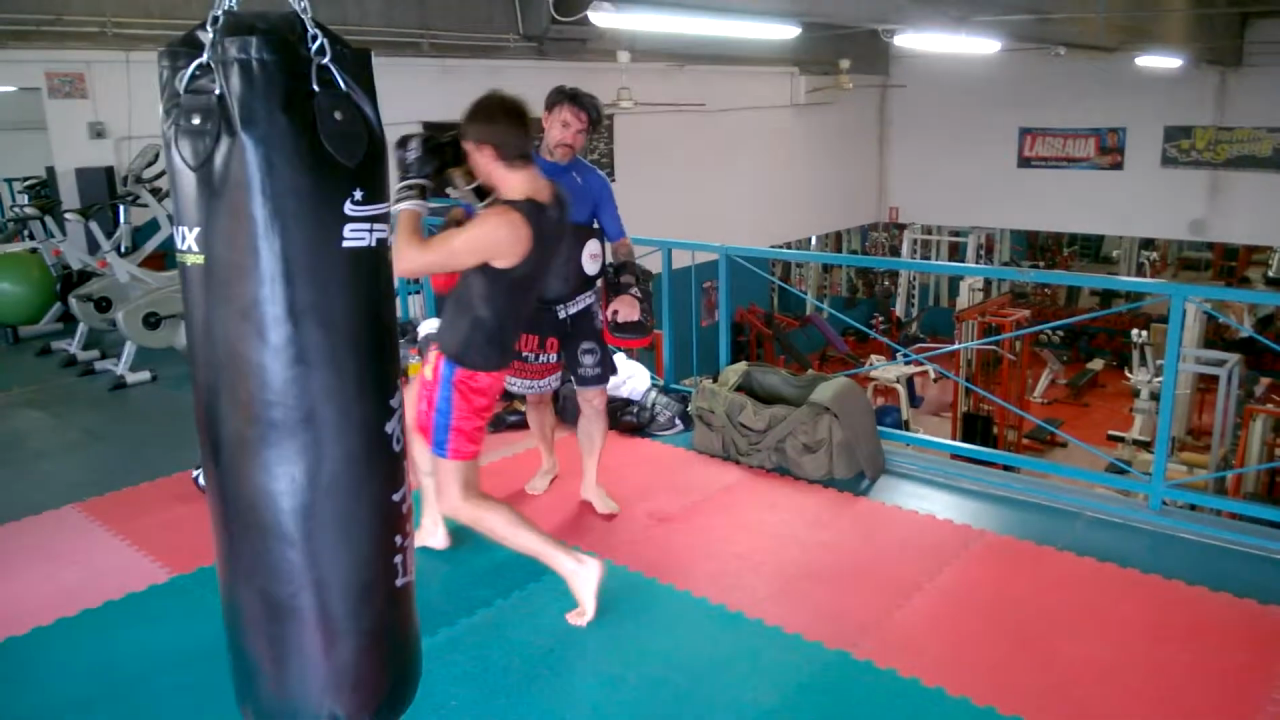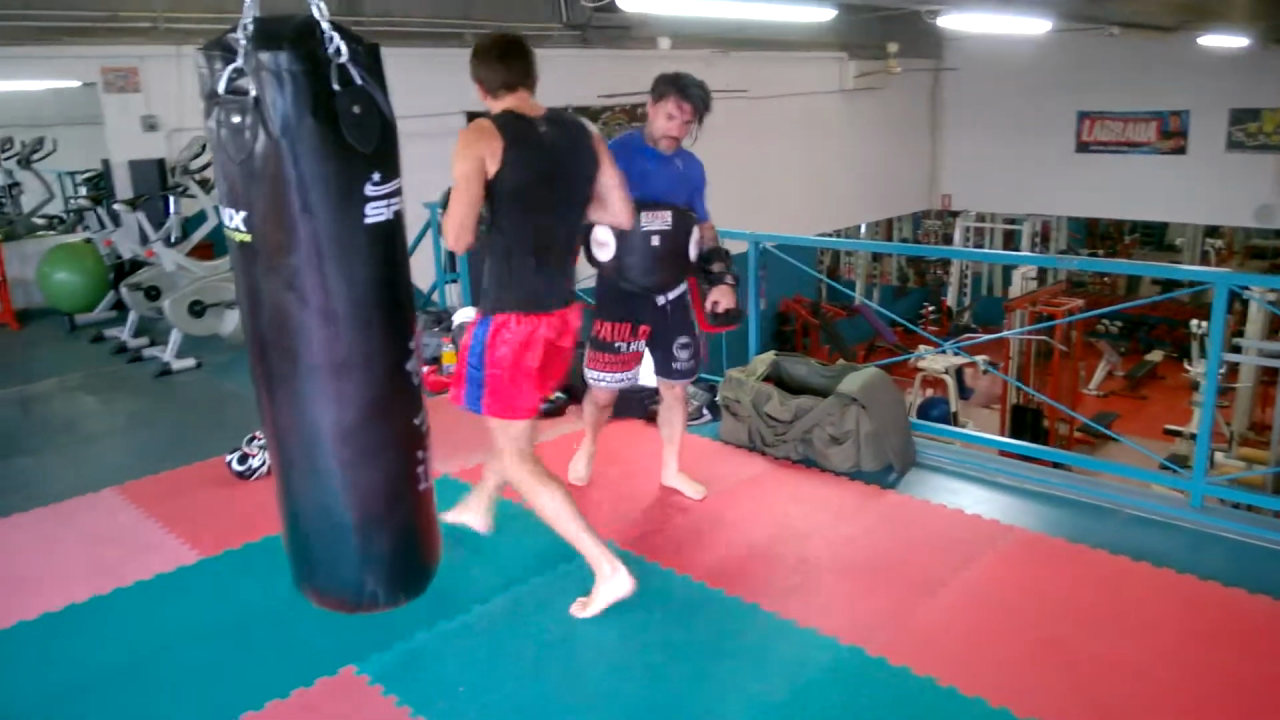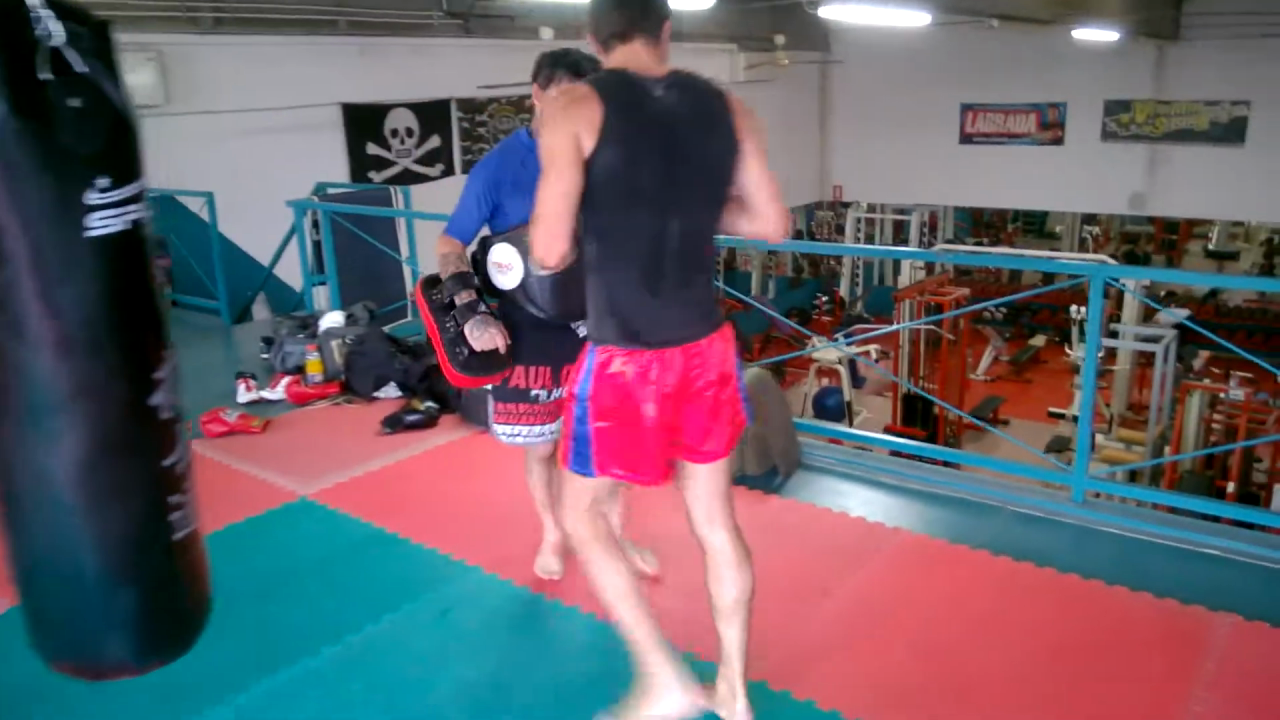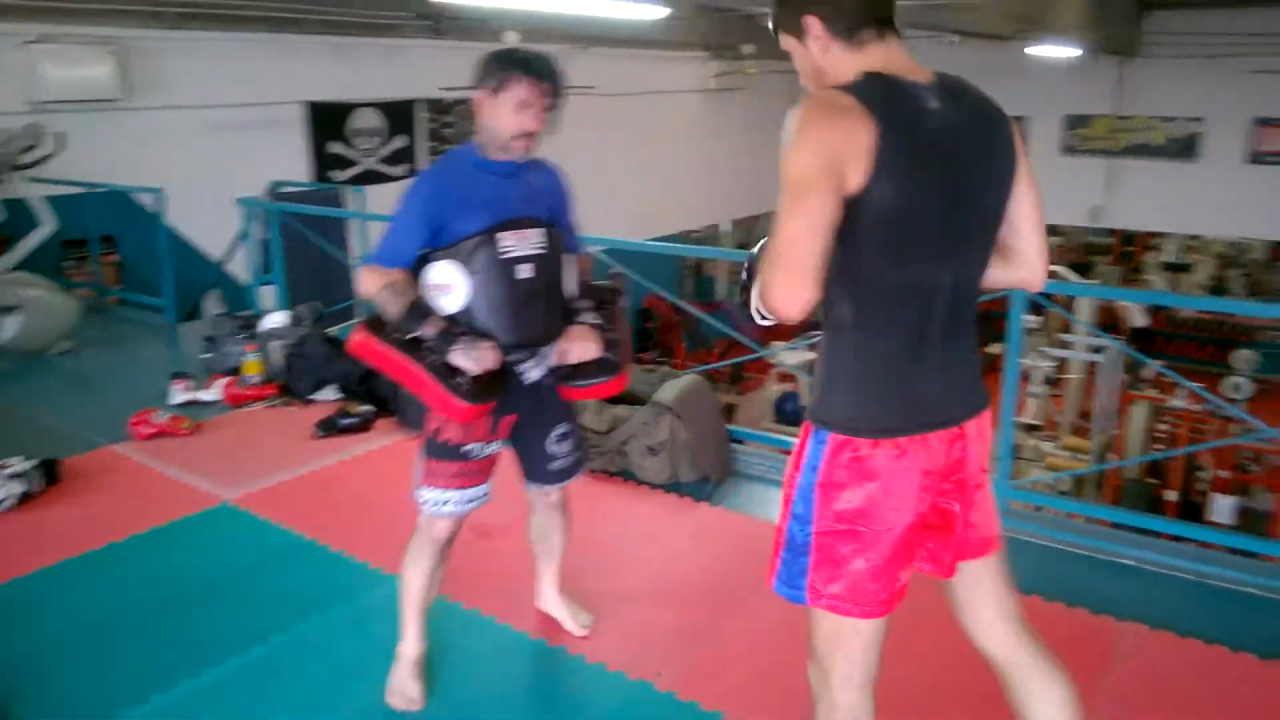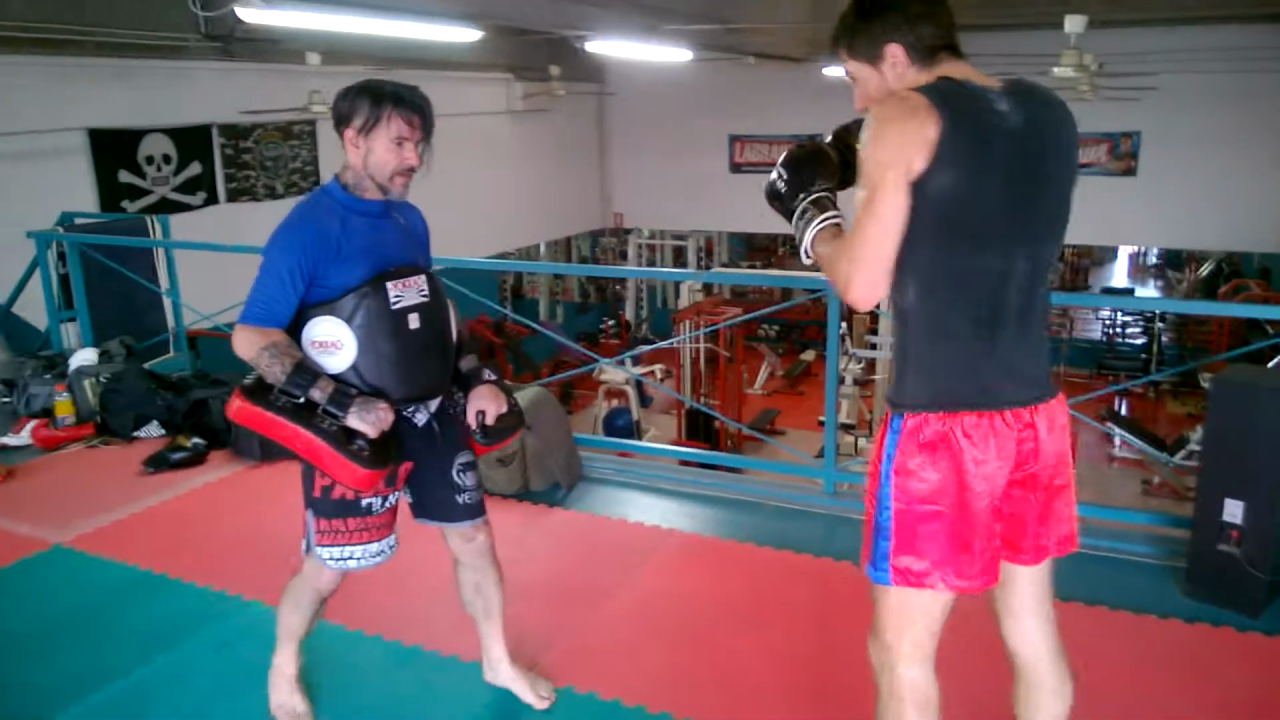
dt=0.7s
person 1, frame 1
left shoulder: (501, 224)
right shoulder: (550, 198)
left elbow: (406, 263)
left wrist: (410, 189)
left hip: (467, 364)
right hip: (480, 350)
left knee: (459, 497)
right knee: (416, 418)
left ankle: (572, 565)
right ankle: (430, 526)
person 1, frame 2
left shoulder: (482, 138)
right shoulder: (581, 134)
left elbow: (457, 238)
right elbow: (622, 215)
left wrist: (456, 210)
left hip: (510, 314)
right hip: (564, 311)
left knee: (518, 455)
right knee: (510, 422)
left ankle: (605, 566)
right ankle: (478, 506)
person 1, frame 3
left shoulder: (577, 107)
right shoulder: (721, 106)
left elbow: (547, 252)
right elbow: (771, 223)
left wrist: (592, 229)
left hip: (626, 355)
right hip: (708, 343)
left knee: (584, 515)
right knee: (714, 518)
person 1, frame 4
left shoulder: (829, 121)
right shoulder: (988, 118)
left elbow: (789, 298)
right elbow: (1027, 270)
left wrist: (763, 286)
left hip: (863, 439)
right hip: (961, 424)
right knee: (1004, 634)
person 1, frame 5
left shoulder: (903, 118)
right shoulder: (1052, 115)
left elbow: (864, 284)
left wrist: (812, 205)
left hip: (941, 421)
right hip: (1036, 413)
left knee: (901, 653)
right knee: (1033, 633)
person 2, frame 1
left shoulder: (594, 182)
left elbow: (619, 242)
left wrist: (629, 291)
left hip: (580, 306)
right hip: (530, 307)
left knee: (594, 399)
right knee: (536, 396)
left ankle: (590, 483)
right ankle: (548, 464)
person 2, frame 2
left shoulder: (691, 168)
right shoulder: (611, 157)
left elbow: (703, 226)
left wrist: (721, 278)
left hip: (672, 295)
right hip: (620, 294)
left knee: (676, 389)
right knee: (602, 391)
left ankle: (670, 470)
right ankle: (587, 448)
person 2, frame 3
right shoulder: (500, 165)
right elbow: (450, 247)
right wrist: (473, 314)
right hip: (530, 331)
right knee: (541, 446)
left ankle: (617, 538)
right ankle: (553, 534)
person 2, frame 4
left shoulder: (548, 182)
right shoulder: (439, 184)
left elbow: (568, 264)
right elbow: (376, 277)
left wrist: (583, 323)
right wrist: (447, 343)
left hip: (540, 366)
right hip: (467, 375)
left knee: (550, 496)
right knee: (438, 522)
left ankle: (548, 592)
right ankle: (410, 648)
person 2, frame 5
left shoulder: (410, 220)
right shoulder: (307, 229)
right elbow: (250, 337)
left wrist: (475, 377)
right wrist: (340, 404)
left hip: (426, 409)
right hip: (352, 426)
left knee: (473, 538)
right knee: (329, 566)
left ankle: (497, 661)
right ankle: (283, 668)
